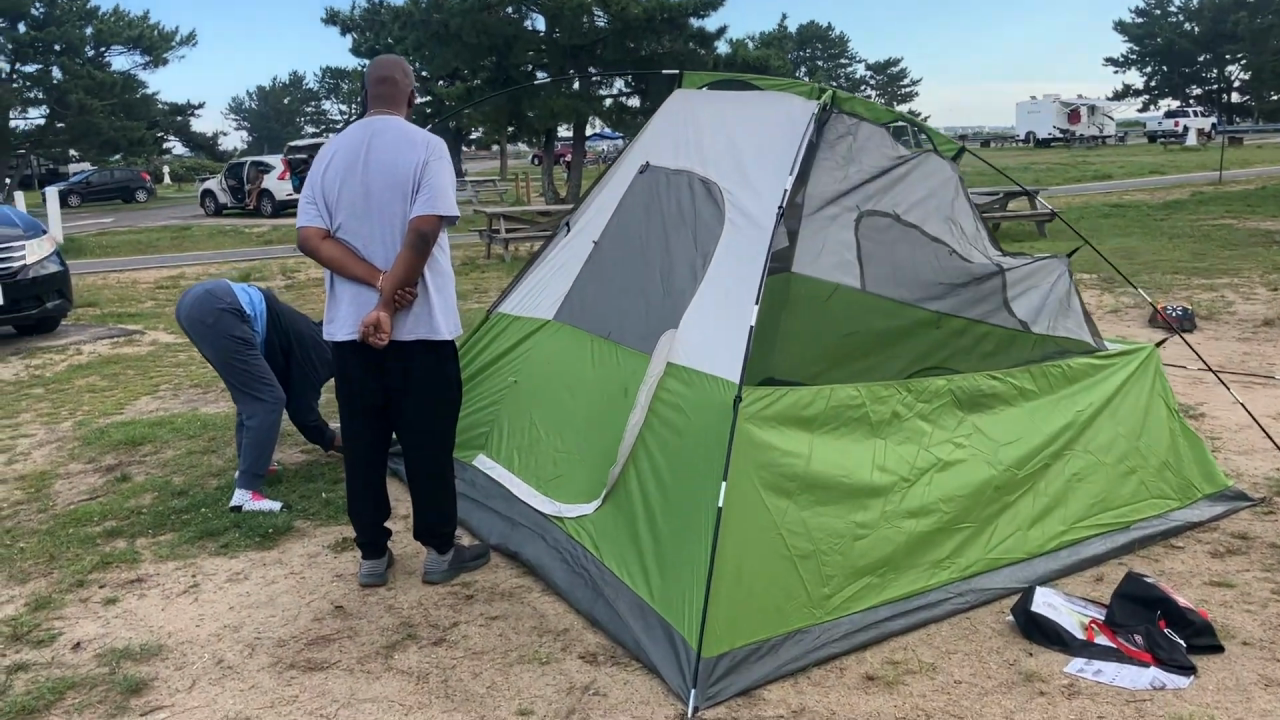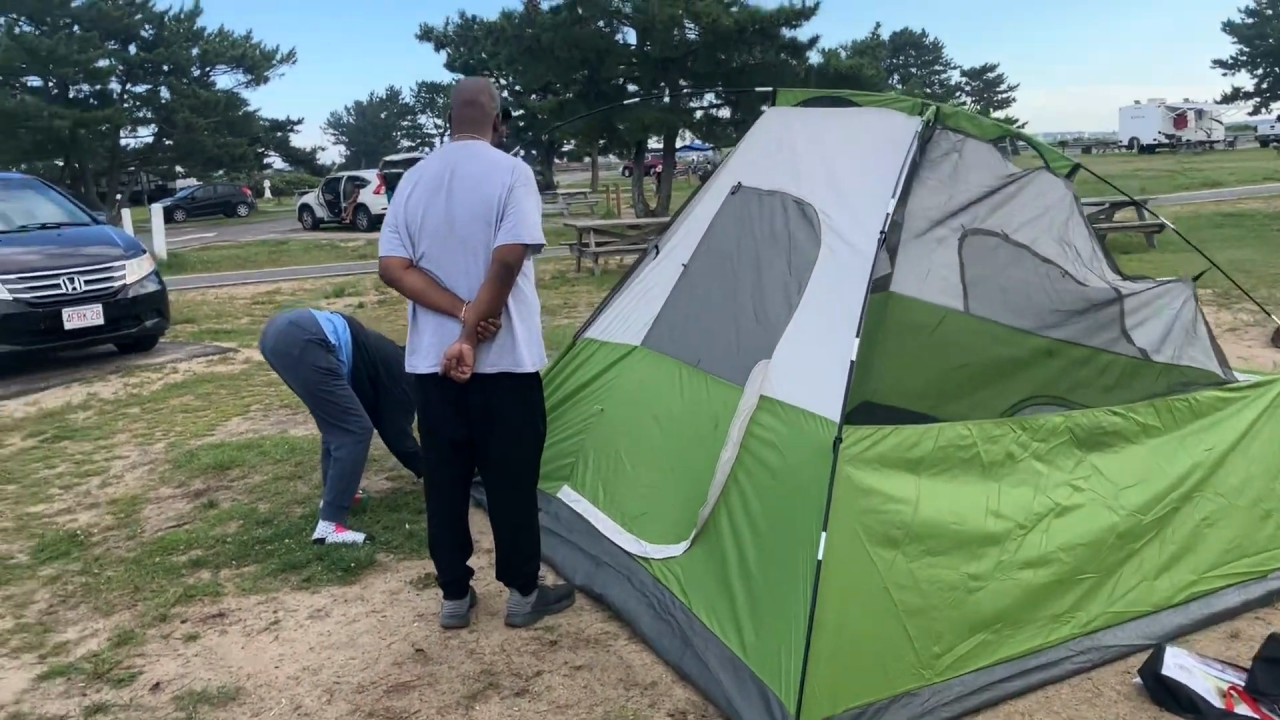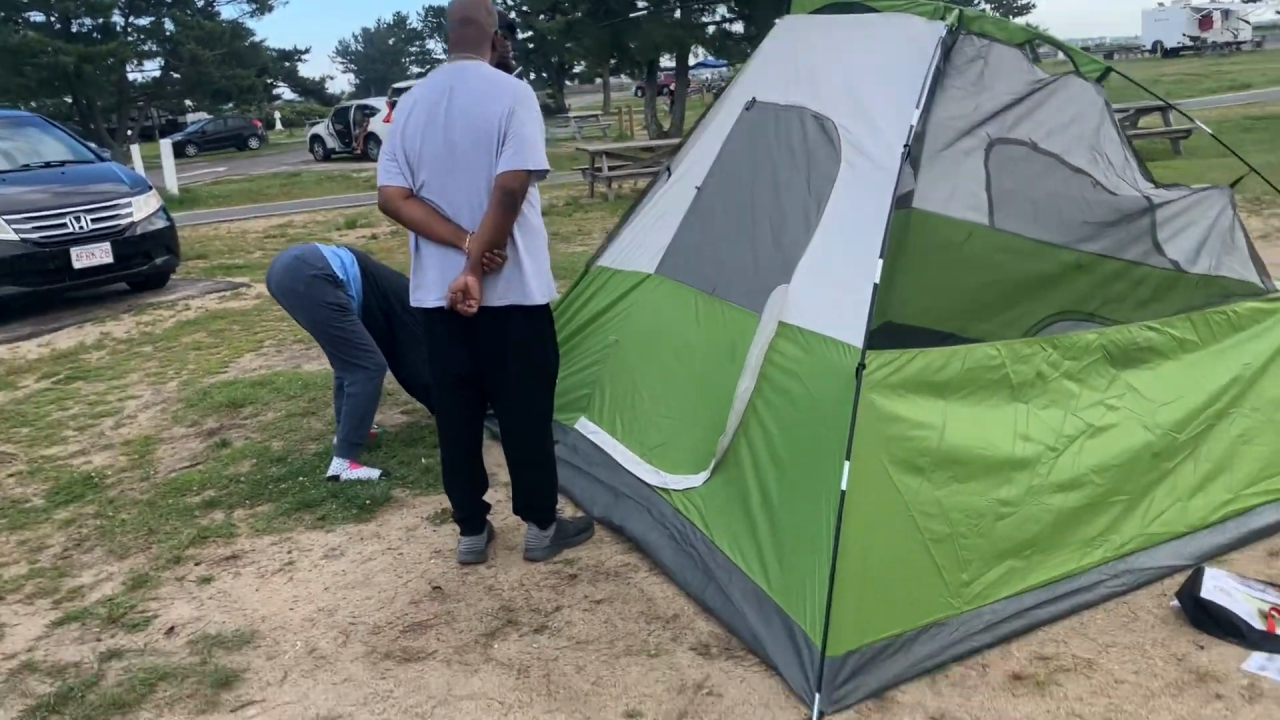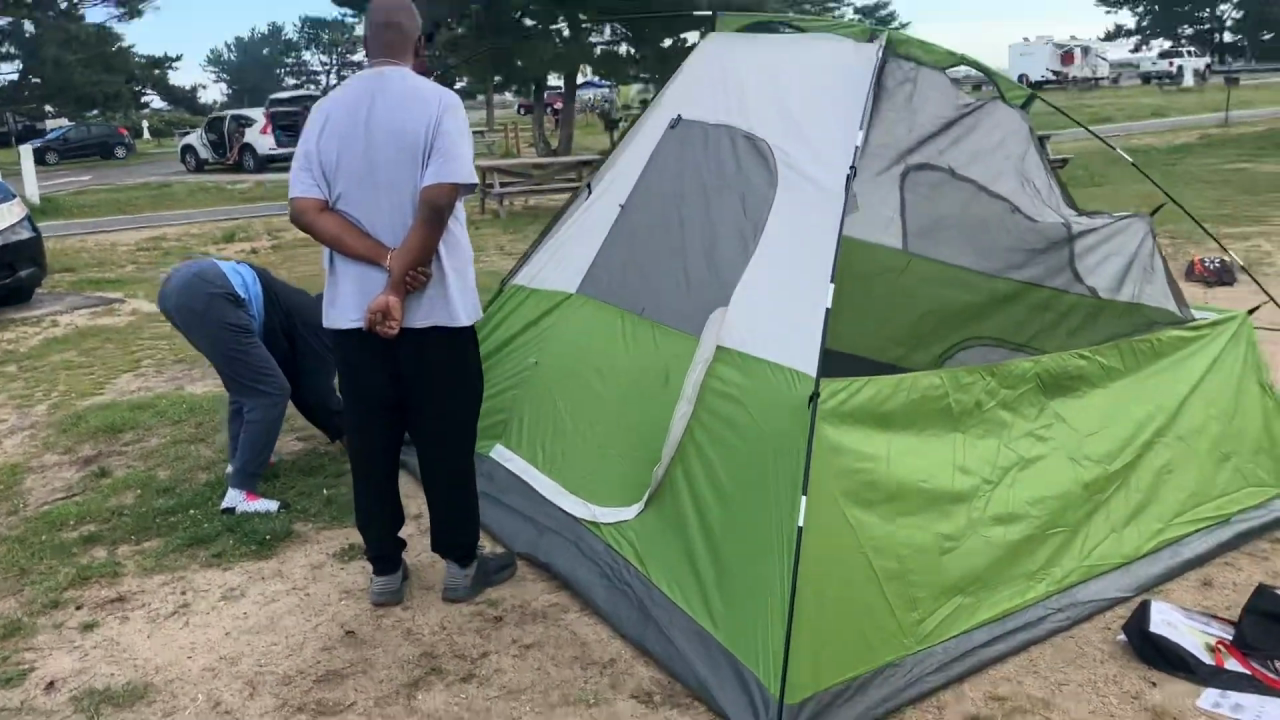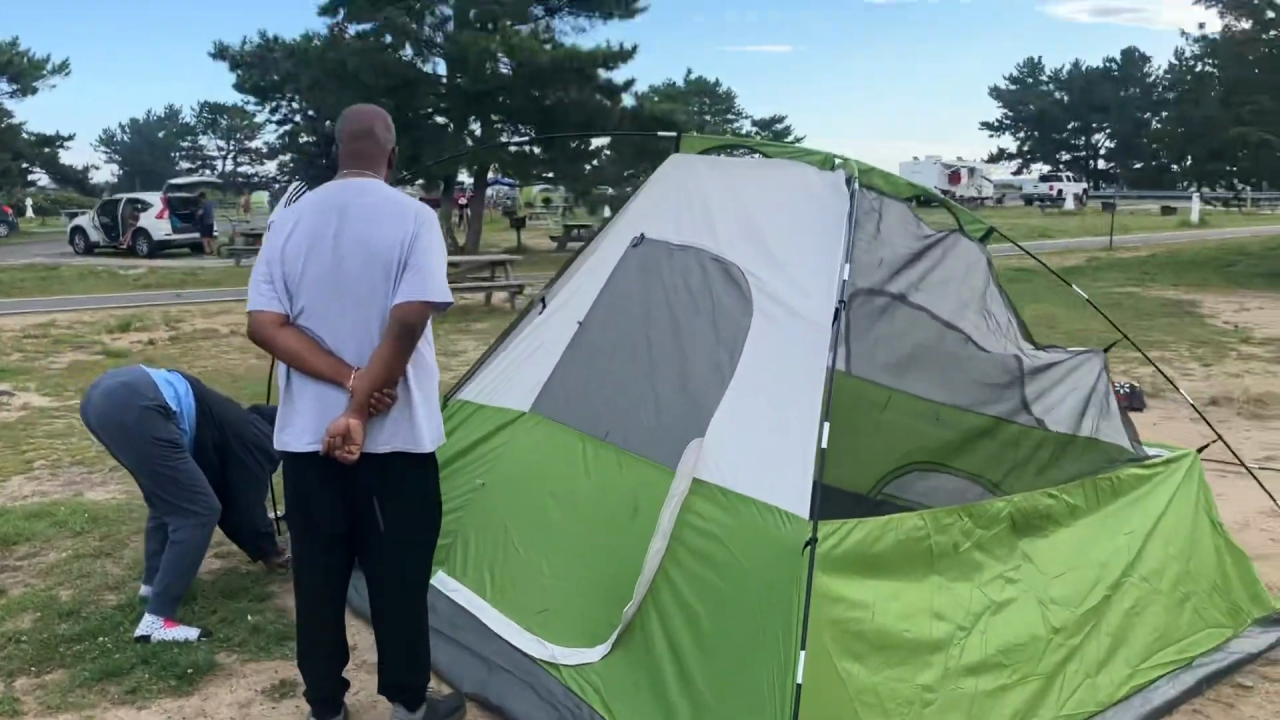
dt=0.5s
person 1, frame 1
left shoulder: (331, 152)
right shoulder: (426, 146)
left elbow: (310, 238)
right elbow: (422, 232)
left wrist: (377, 283)
right wrist: (388, 302)
left hip: (348, 329)
right hip: (419, 327)
left knee: (362, 443)
right knee: (428, 442)
left ankle: (372, 555)
right ankle: (440, 551)
person 1, frame 2
left shoulder: (414, 177)
right shoulder: (511, 172)
left elbow: (392, 267)
right elbow: (507, 261)
left wrist: (461, 316)
right wrist: (472, 335)
left hip: (431, 360)
right hip: (503, 358)
left knee: (444, 478)
right knee: (512, 478)
left ankle: (454, 595)
right ankle: (523, 593)
person 1, frame 3
left shoulder: (412, 103)
right shoulder: (510, 93)
left elbow: (393, 197)
right elbow: (512, 186)
left wrist: (465, 243)
right wrist: (477, 266)
left hip: (435, 294)
right hip: (513, 291)
left knee: (456, 411)
right knee: (525, 409)
left ankle: (471, 531)
right ankle: (542, 527)
person 1, frame 4
left shoulder: (327, 110)
right shoulder: (438, 102)
left elbow: (305, 209)
right elbow: (437, 201)
left wrist: (385, 261)
right wrist: (399, 287)
left hip: (352, 312)
right hip: (434, 311)
left knee: (370, 443)
right knee: (446, 441)
left ankle: (385, 569)
right ankle: (461, 563)
person 1, frame 5
left shoulder: (291, 220)
right shoulder: (413, 218)
left elbow: (264, 326)
right elbow: (408, 322)
left wrist: (348, 382)
right wrist: (361, 408)
left hip: (307, 437)
right hip: (396, 437)
left knee: (318, 578)
right knee: (399, 579)
person 2, frame 1
right shoulder: (316, 353)
right elbow: (302, 412)
right wrist: (332, 440)
left hip: (198, 301)
right hip: (221, 311)
left knee: (256, 396)
right knee: (268, 400)
left ankle: (247, 467)
right ankle: (245, 494)
person 2, frame 2
left shoulder: (393, 361)
right shoulder: (399, 374)
right elbow: (398, 436)
left hip: (283, 328)
right hip: (303, 341)
left knee: (339, 423)
right knee: (354, 430)
left ankle: (333, 496)
right ankle: (329, 527)
person 2, frame 3
left shoulder: (400, 295)
right shoulder: (410, 307)
left elbow: (402, 361)
right elbow: (414, 369)
right hip: (310, 276)
left knee: (351, 359)
right knee: (367, 366)
left ankle: (346, 432)
right ankle: (344, 464)
person 2, frame 4
left shoulder: (303, 312)
right shoulder: (316, 326)
left elbow: (303, 384)
right elbow: (317, 392)
left wrist: (336, 428)
right wrist: (343, 434)
right hip: (208, 294)
left knee: (248, 383)
right knee: (268, 392)
left ankle: (239, 461)
right ankle: (240, 494)
person 2, frame 5
left shoulder: (237, 426)
right shoulder: (254, 442)
left elbow: (226, 499)
right elbow: (247, 509)
left wrist: (260, 546)
right wrist: (268, 551)
right hip: (137, 407)
left knee: (170, 500)
right knee: (196, 512)
left ankle: (153, 583)
right ankle: (156, 621)
